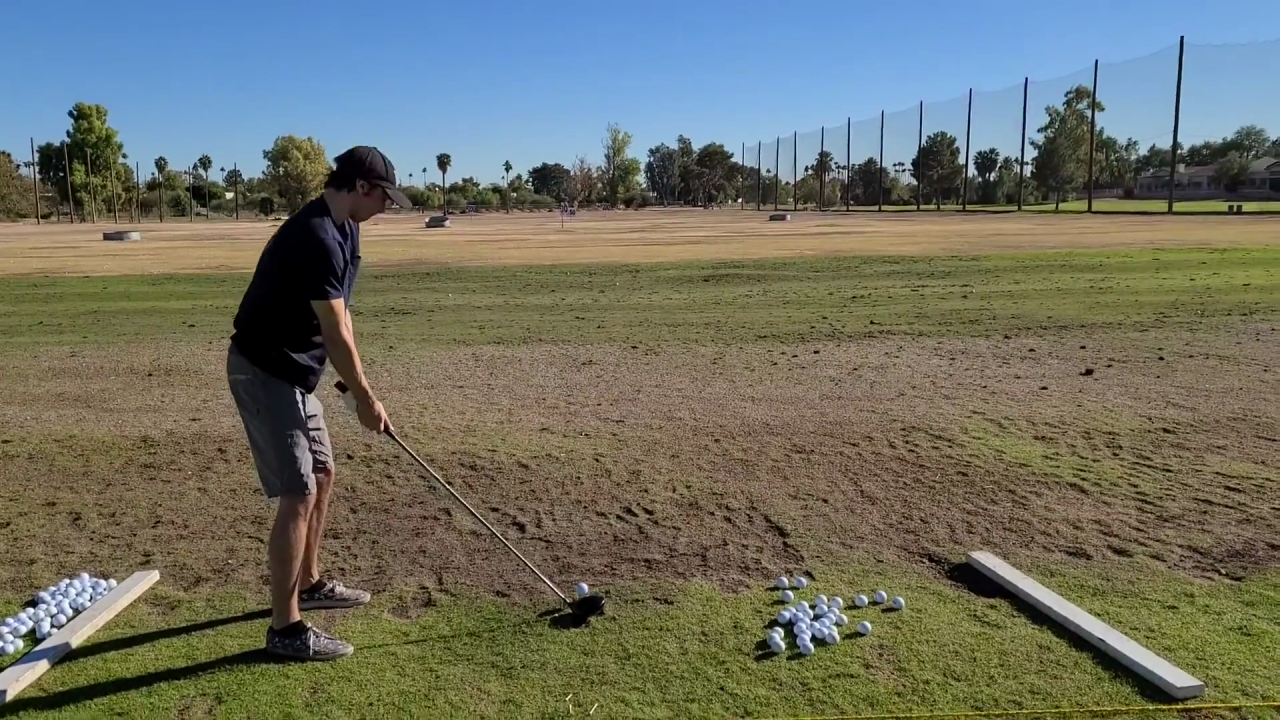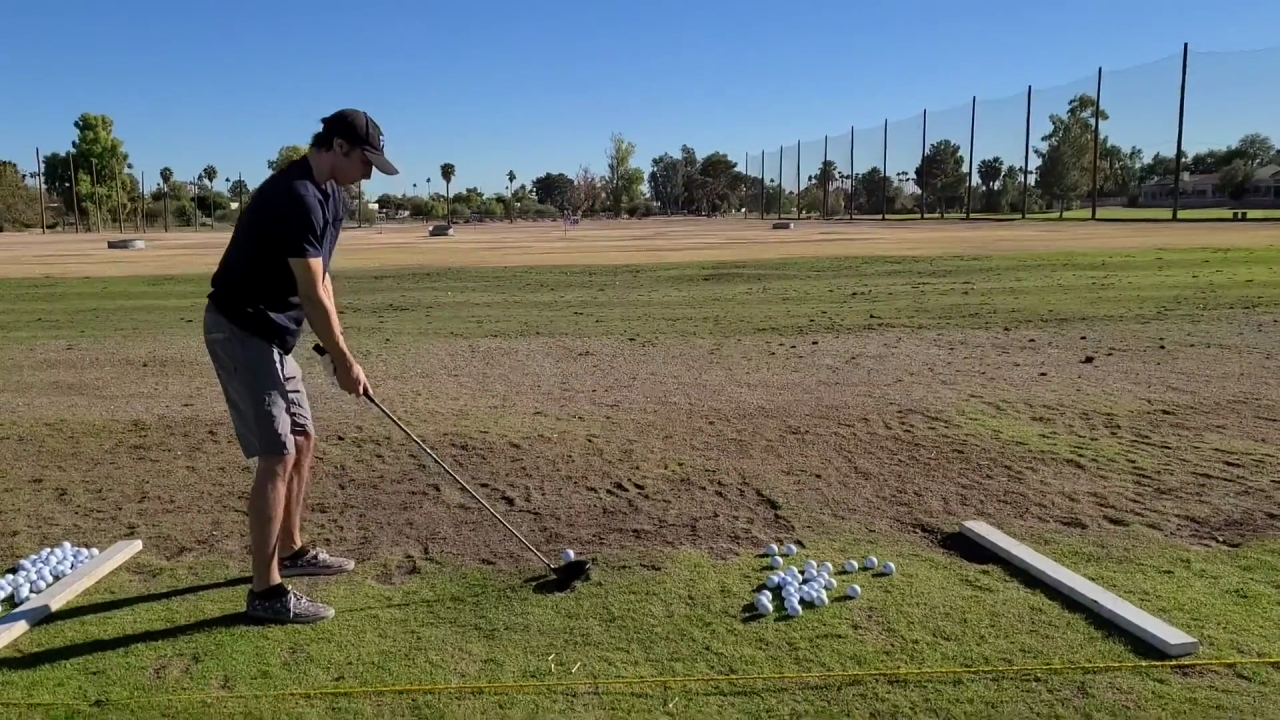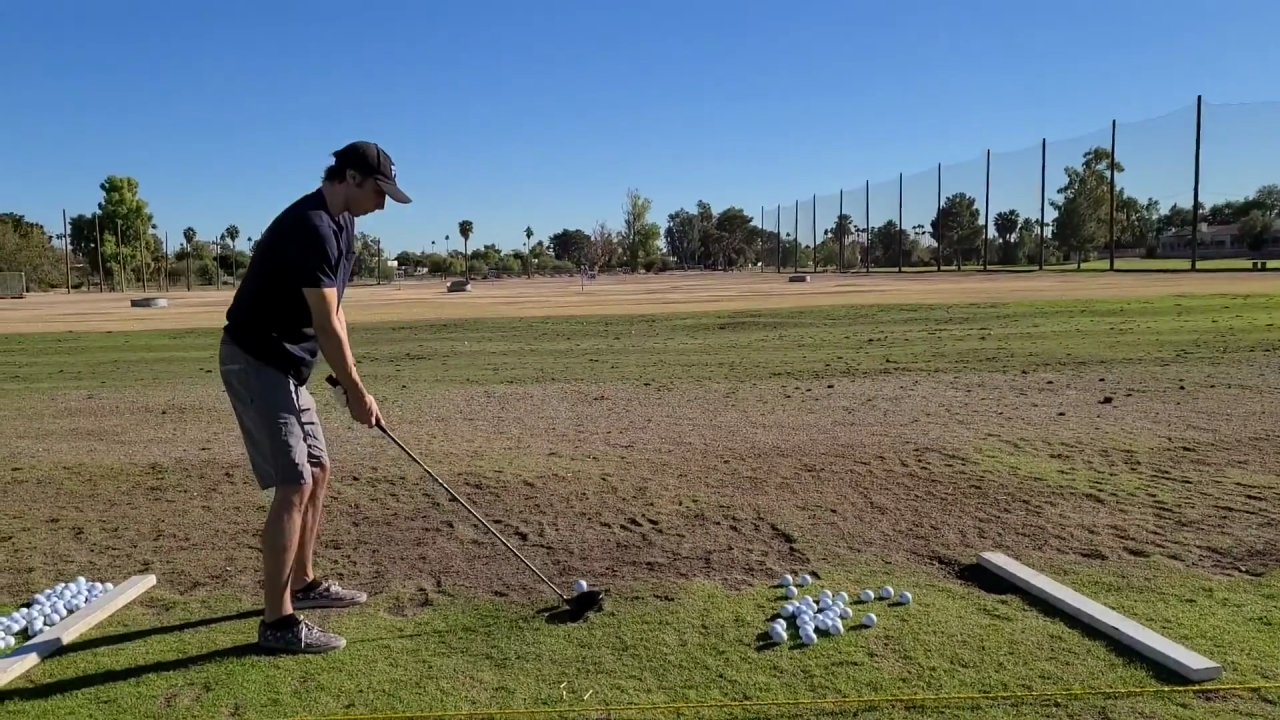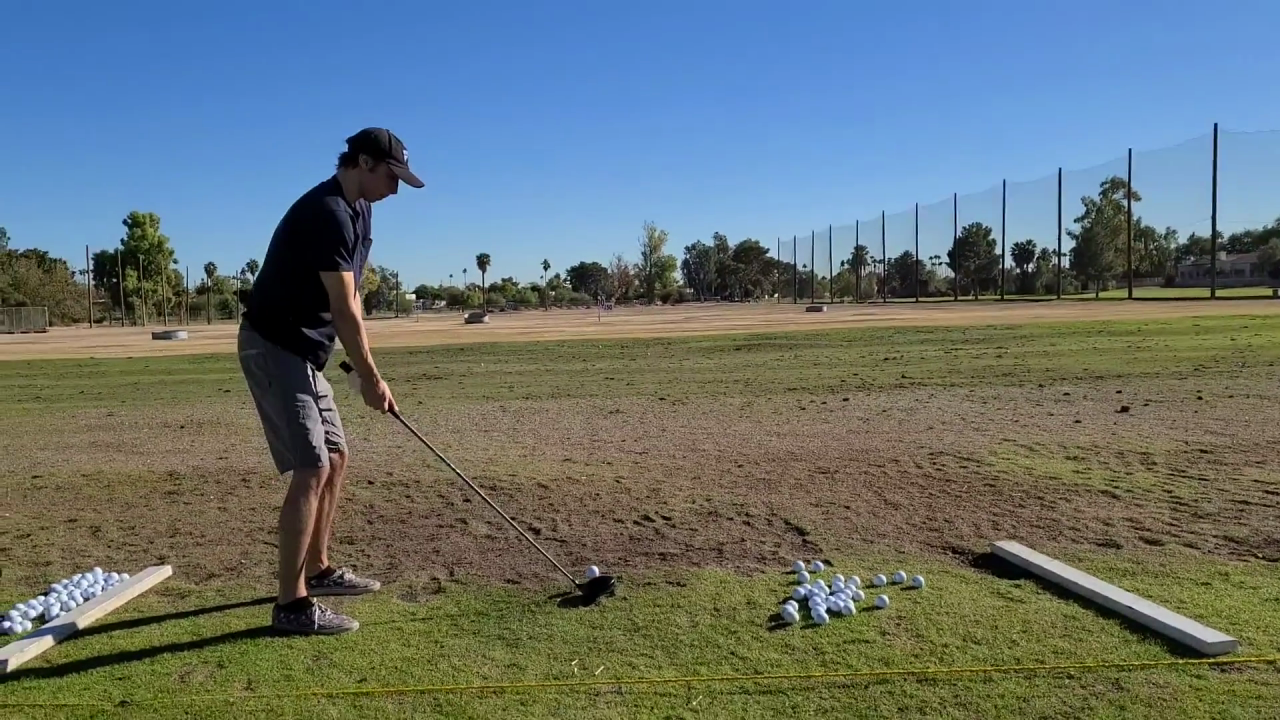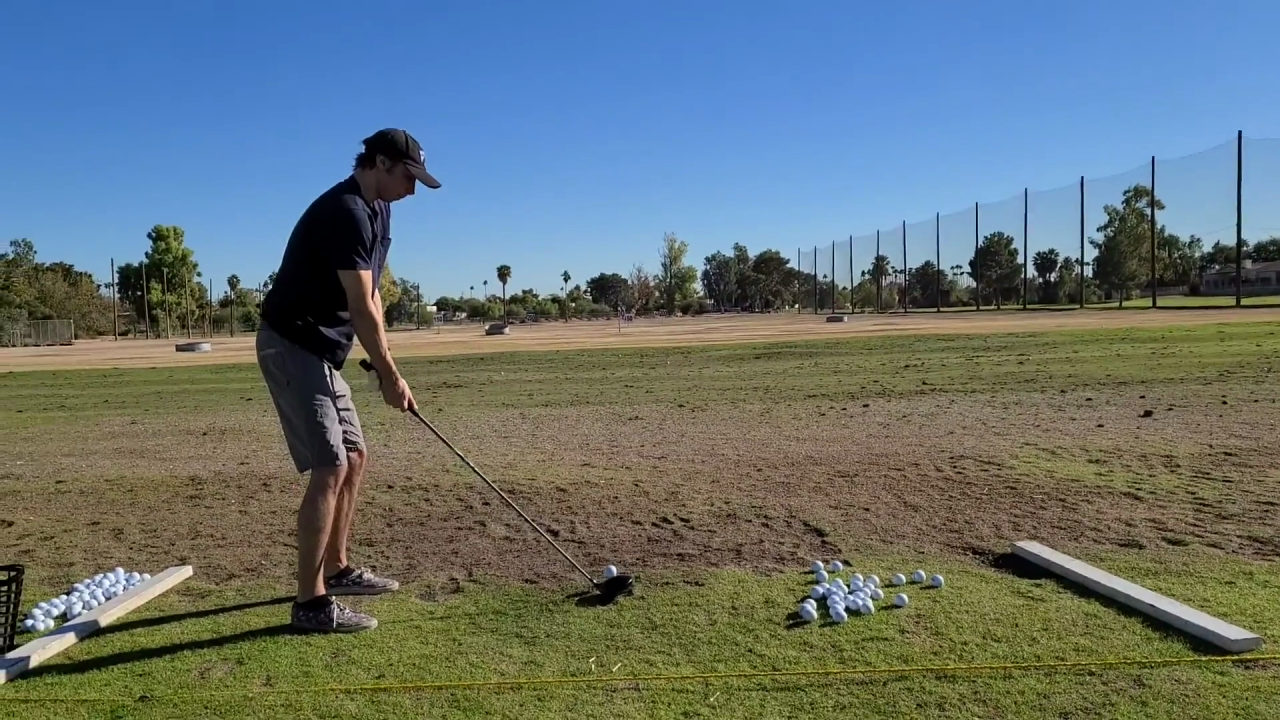
dt=0.5s
person 1, frame 1
left shoulder: (342, 229)
right shoulder: (316, 238)
left elbow: (338, 319)
right elbow: (336, 335)
left wrist: (358, 388)
right wrist: (366, 399)
left hip: (293, 370)
right hip: (265, 372)
left knee: (322, 476)
right knee: (298, 494)
left ankle: (309, 583)
right ankle: (285, 628)
person 1, frame 2
left shoulder: (328, 193)
right shoulder: (296, 196)
left elbow: (320, 280)
right elbow: (313, 295)
left wrist: (337, 351)
right wrist: (345, 361)
left hip: (270, 330)
right hip: (243, 330)
left knee: (302, 440)
right knee: (278, 455)
left ankle: (291, 549)
right ankle: (265, 591)
person 1, frame 3
left shoulder: (340, 224)
right shoulder: (311, 227)
left elbow: (333, 311)
right elbow: (326, 325)
left wrist: (348, 381)
right wrist: (357, 392)
left hip: (283, 362)
right hip: (257, 362)
left knee: (317, 471)
right knee: (294, 484)
left ankle: (303, 582)
right ankle: (278, 621)
person 1, frame 4
left shoulder: (357, 210)
right shoulder: (326, 212)
left elbow: (350, 298)
right elbow: (344, 310)
left wrist: (362, 368)
right wrist: (371, 378)
left hip: (301, 350)
right hip: (275, 348)
left knee: (334, 458)
right knee: (311, 469)
left ankle: (317, 569)
right ankle: (291, 603)
person 1, frame 5
left shoulder: (376, 210)
right shoulder: (345, 212)
left elbow: (370, 295)
right elbow: (361, 307)
left wrist: (381, 364)
right wrist: (391, 375)
left hip: (319, 349)
right hip: (293, 347)
left knee: (353, 457)
right knee: (329, 468)
left ankle: (336, 568)
right ankle: (311, 601)
